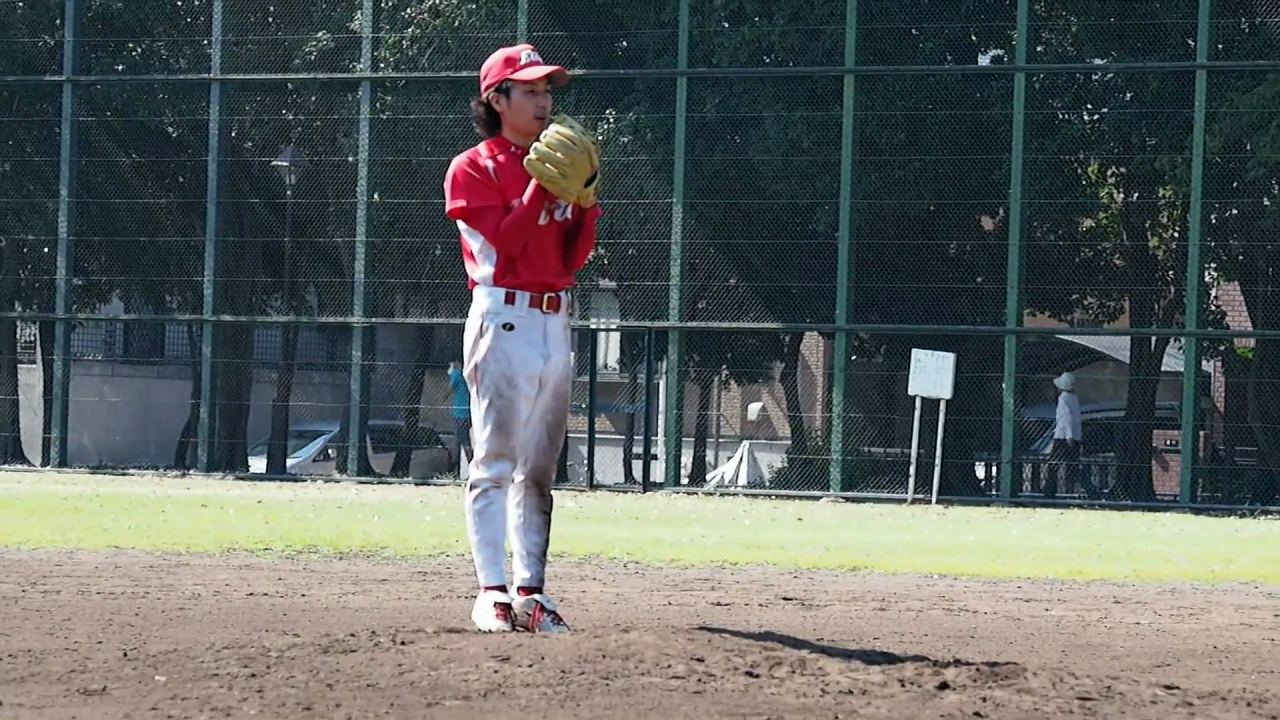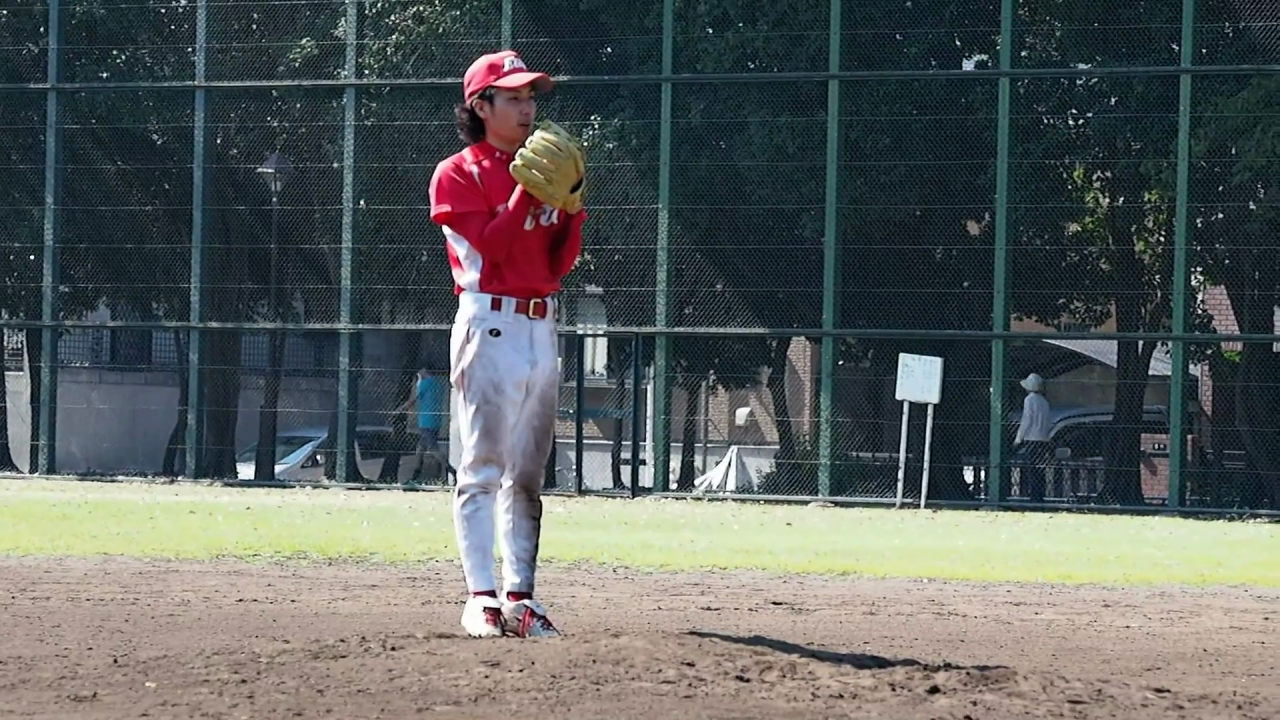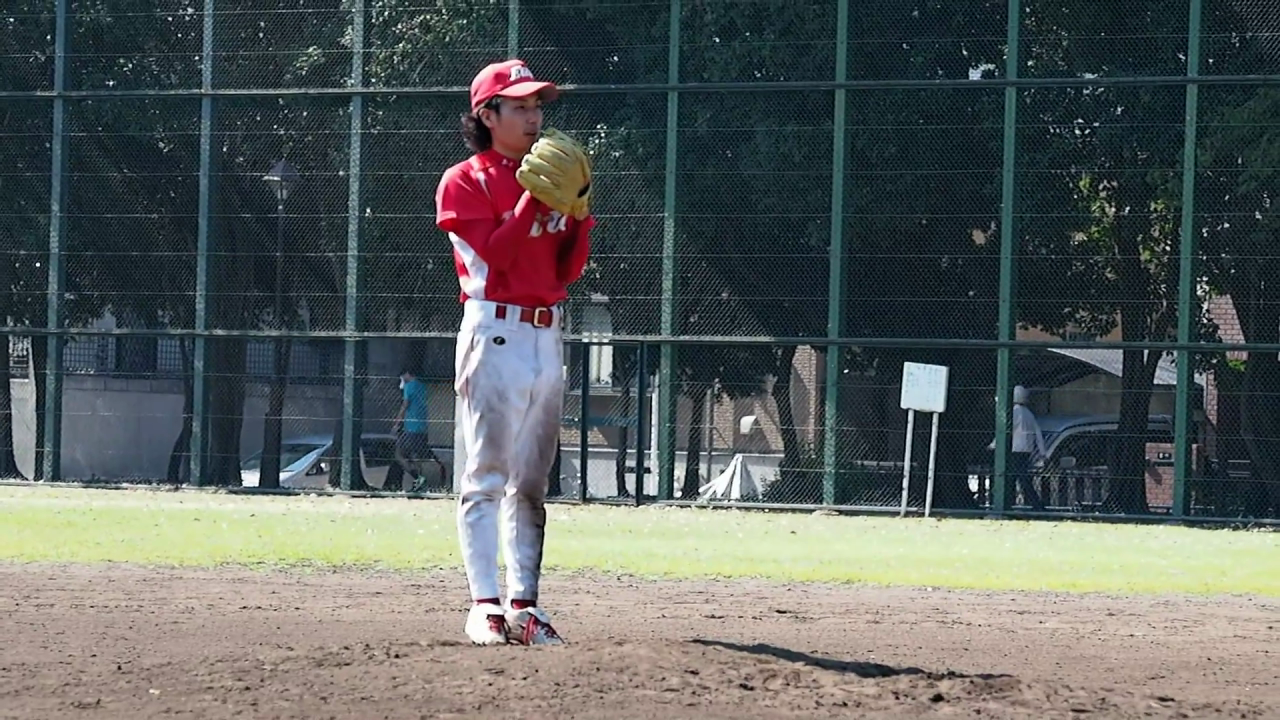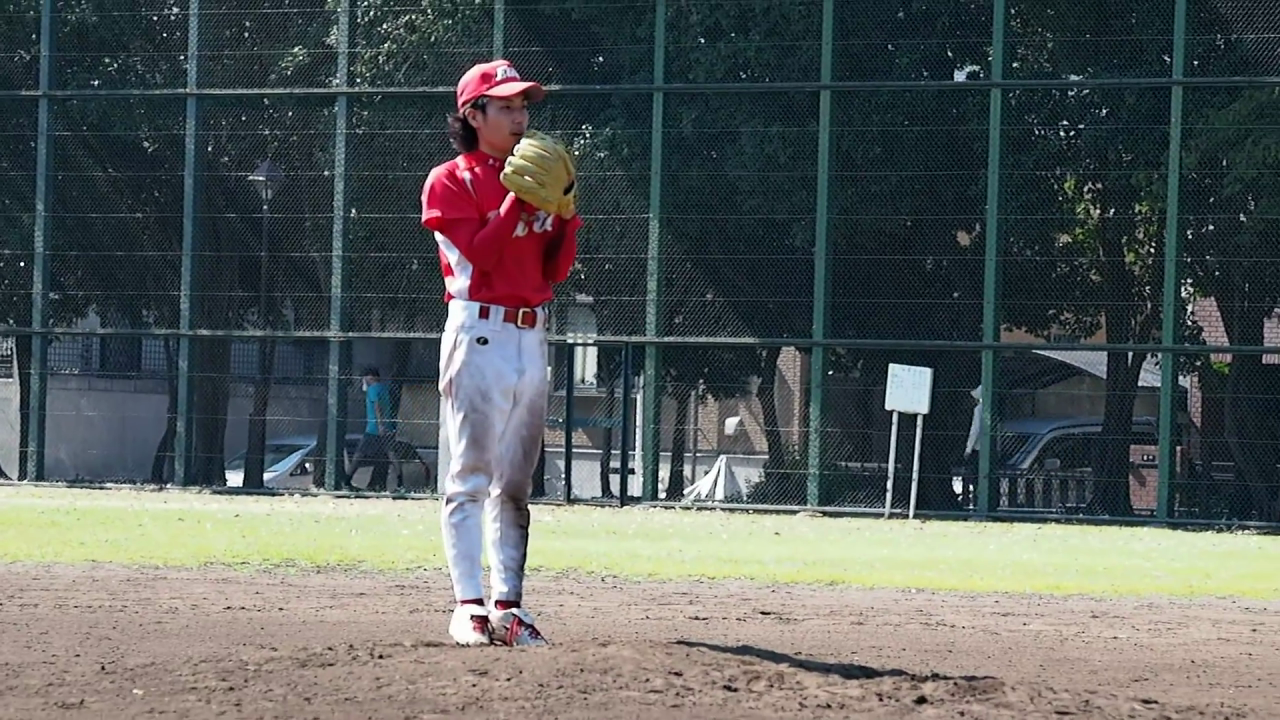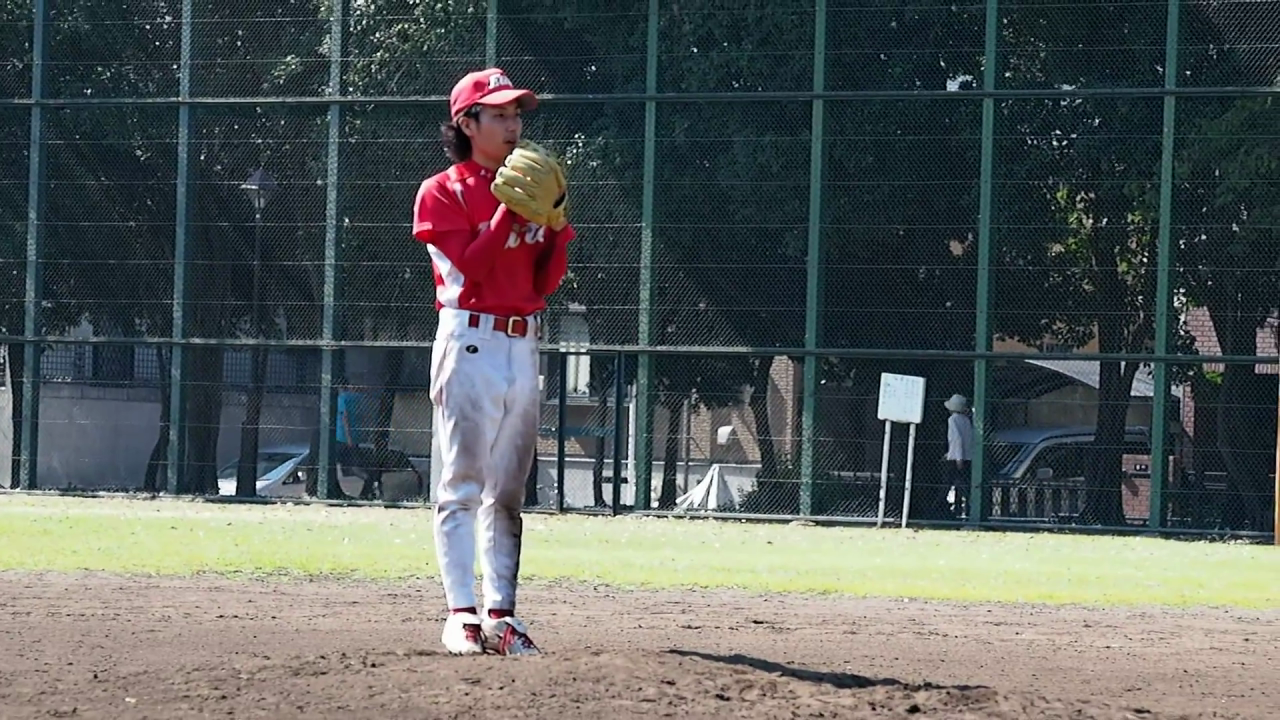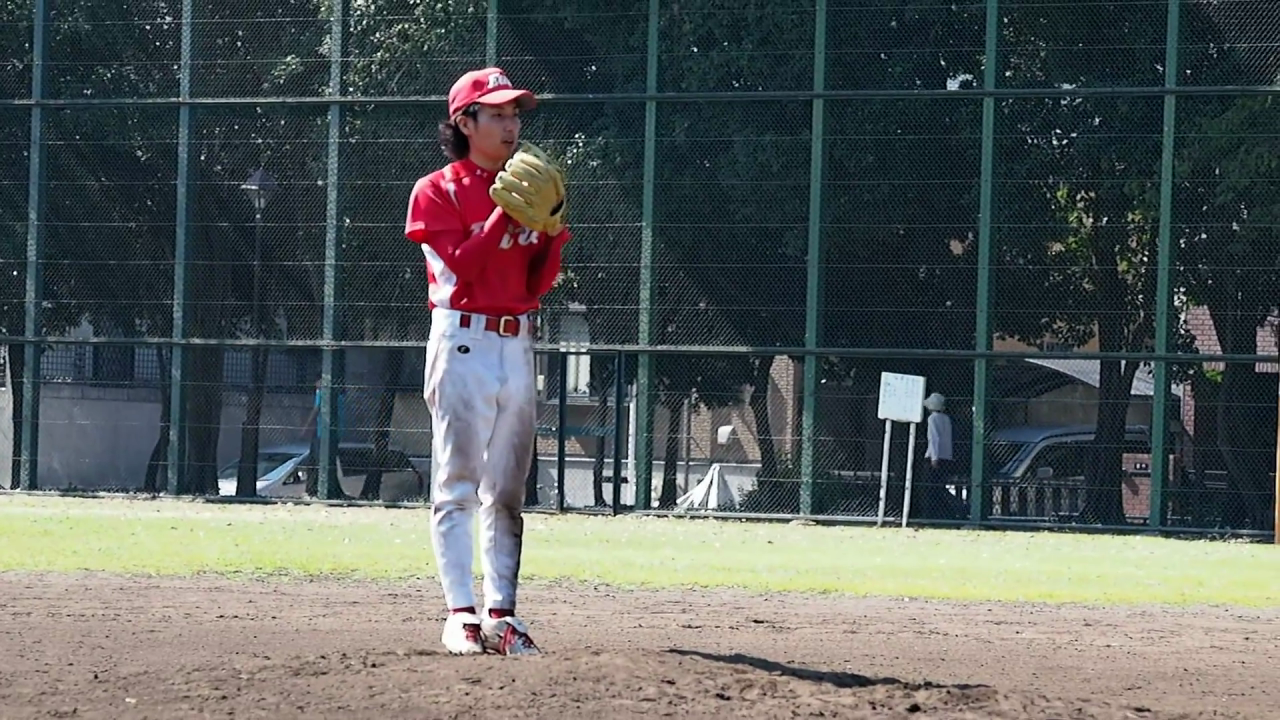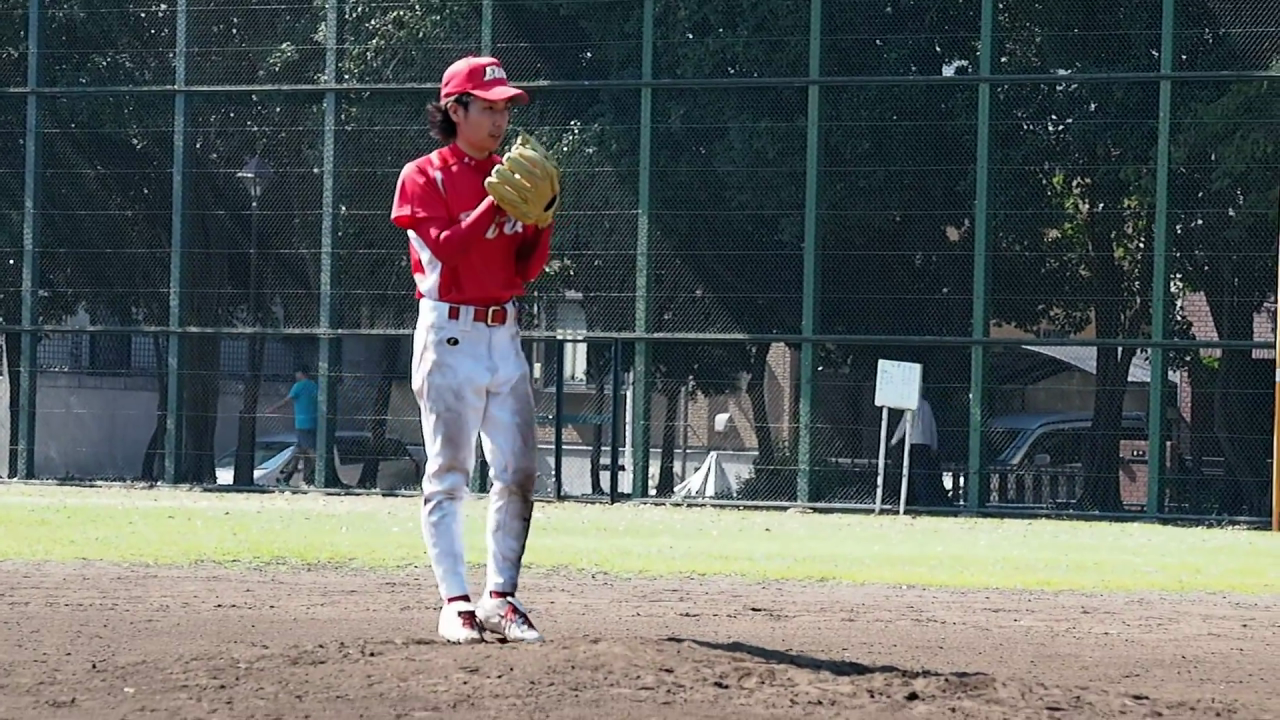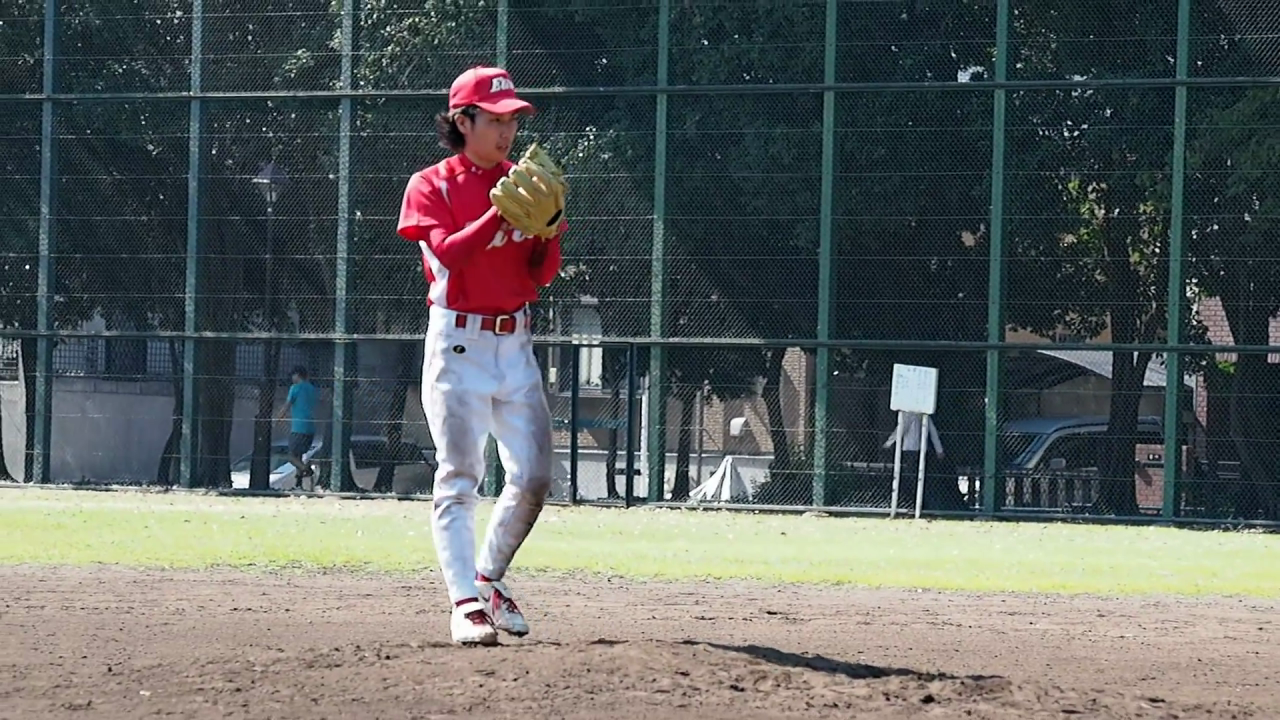
dt=0.2s
person 1, frame 1
right shoulder: (472, 168)
left elbow: (573, 259)
right elbow: (504, 242)
left wrist: (586, 197)
right wrist: (543, 183)
left hip: (555, 323)
right hip: (504, 321)
left knee: (539, 467)
right knee: (495, 461)
left ankle: (530, 589)
right ankle: (493, 592)
person 1, frame 2
right shoulder: (458, 174)
left elbow: (559, 263)
right elbow: (491, 248)
left wrist: (573, 204)
right wrist: (529, 189)
left hip: (542, 329)
right hip: (490, 326)
left knee: (527, 473)
right knee: (483, 467)
left ankle: (520, 595)
right ankle: (482, 597)
person 1, frame 3
left shoulder: (549, 178)
right shoulder: (465, 181)
left elbow: (568, 270)
right elbow: (496, 255)
left wrist: (580, 210)
right wrist: (534, 196)
left hip: (547, 337)
right hip: (496, 334)
left knee: (531, 481)
right knee: (487, 475)
left ankle: (524, 603)
right ankle: (485, 604)
person 1, frame 4
right shoulder: (450, 180)
left elbow: (556, 271)
right elbow: (480, 254)
left wrist: (565, 210)
right wrist: (519, 196)
left hip: (532, 337)
right hip: (480, 334)
left knee: (514, 483)
right knee: (470, 476)
left ankle: (507, 604)
right ankle: (469, 605)
person 1, frame 5
right shoulder: (442, 192)
left elbow: (545, 283)
right elbow: (471, 266)
left wrist: (556, 222)
right wrist: (510, 209)
left hip: (523, 347)
right hip: (470, 344)
left knee: (507, 492)
right knee: (462, 485)
left ankle: (500, 613)
right ankle: (461, 614)
person 1, frame 6
right shoulder: (437, 190)
left elbow: (537, 285)
right elbow: (463, 265)
left wrist: (554, 229)
right wrist: (507, 210)
left hip: (517, 346)
right hip: (463, 343)
left knee: (508, 492)
right knee: (458, 486)
left ankle: (502, 613)
right ankle: (461, 614)
person 1, frame 7
right shoulder: (423, 176)
left elbow: (526, 271)
right elbow: (447, 249)
left wrist: (543, 219)
right wrist: (497, 200)
left hip: (504, 334)
right hip: (450, 335)
left knee: (519, 471)
right knee: (448, 475)
left ankle: (501, 597)
right ankle: (456, 603)
person 1, frame 8
right shoulder: (431, 185)
left elbow: (543, 276)
right elbow: (449, 254)
left wrist: (551, 230)
right wrist: (501, 208)
left hip: (515, 343)
right hip: (459, 343)
left knee: (535, 477)
right knee: (458, 482)
left ankle: (489, 579)
right ankle: (465, 604)
